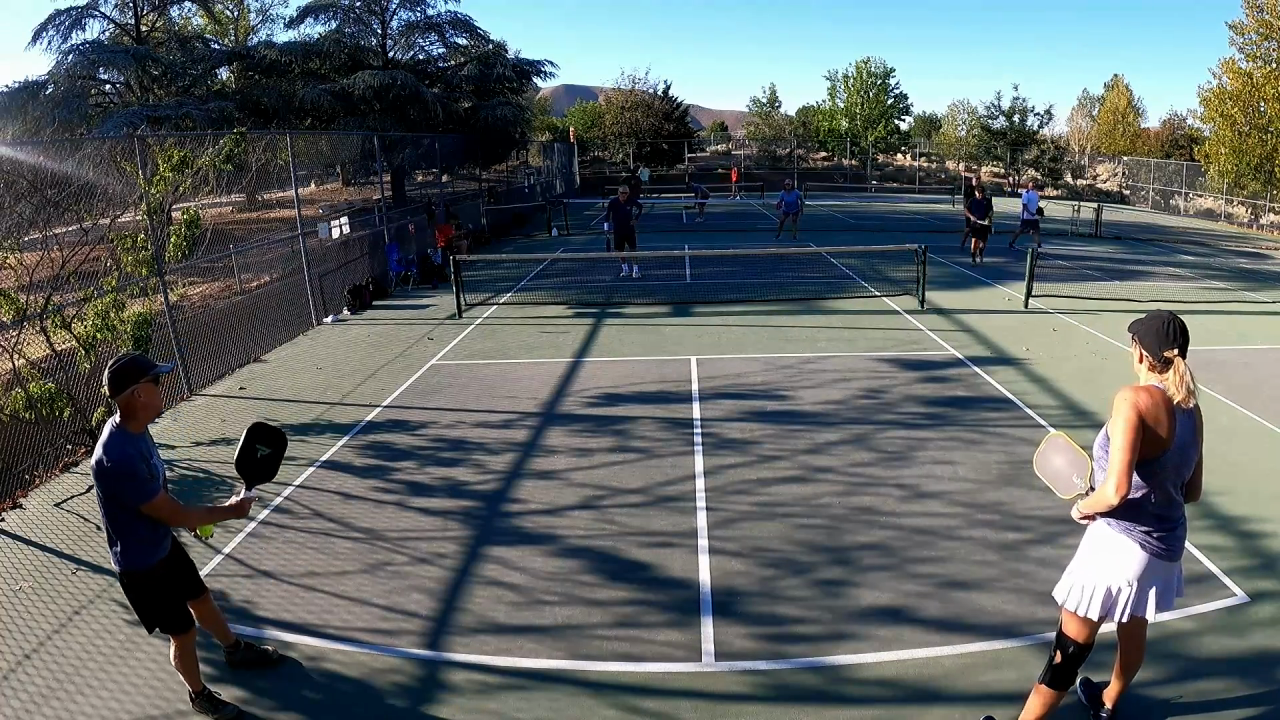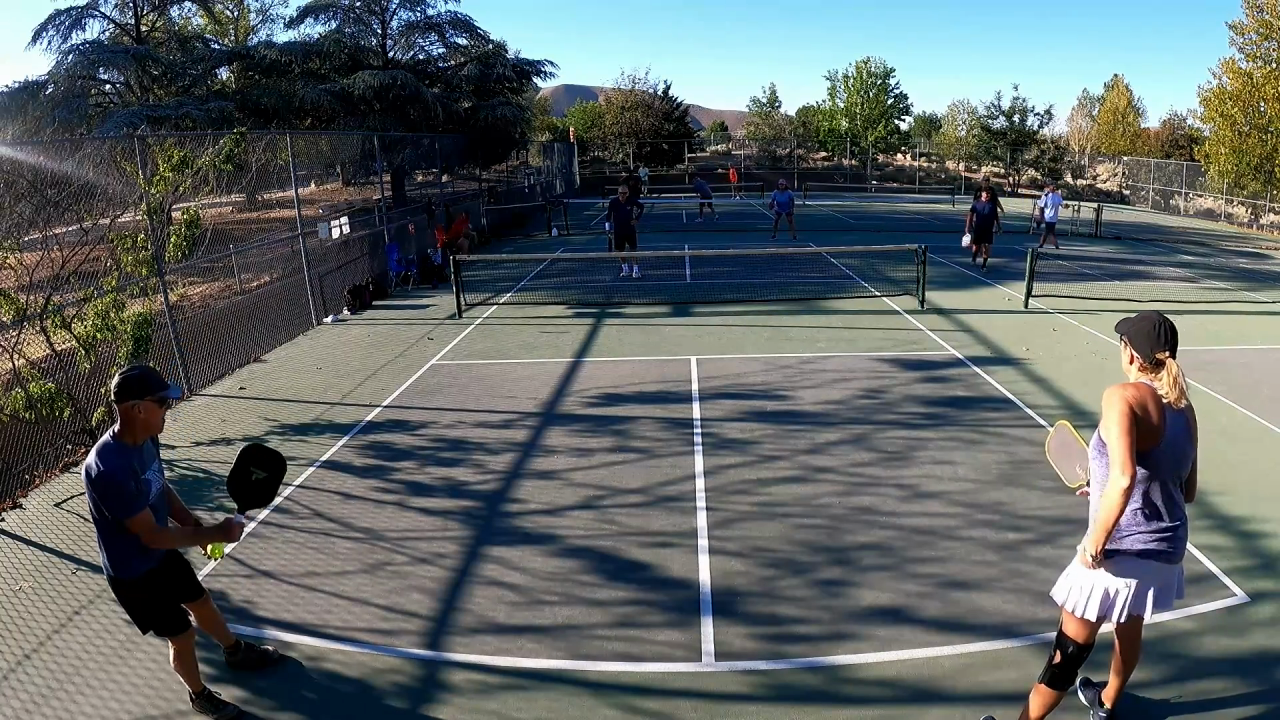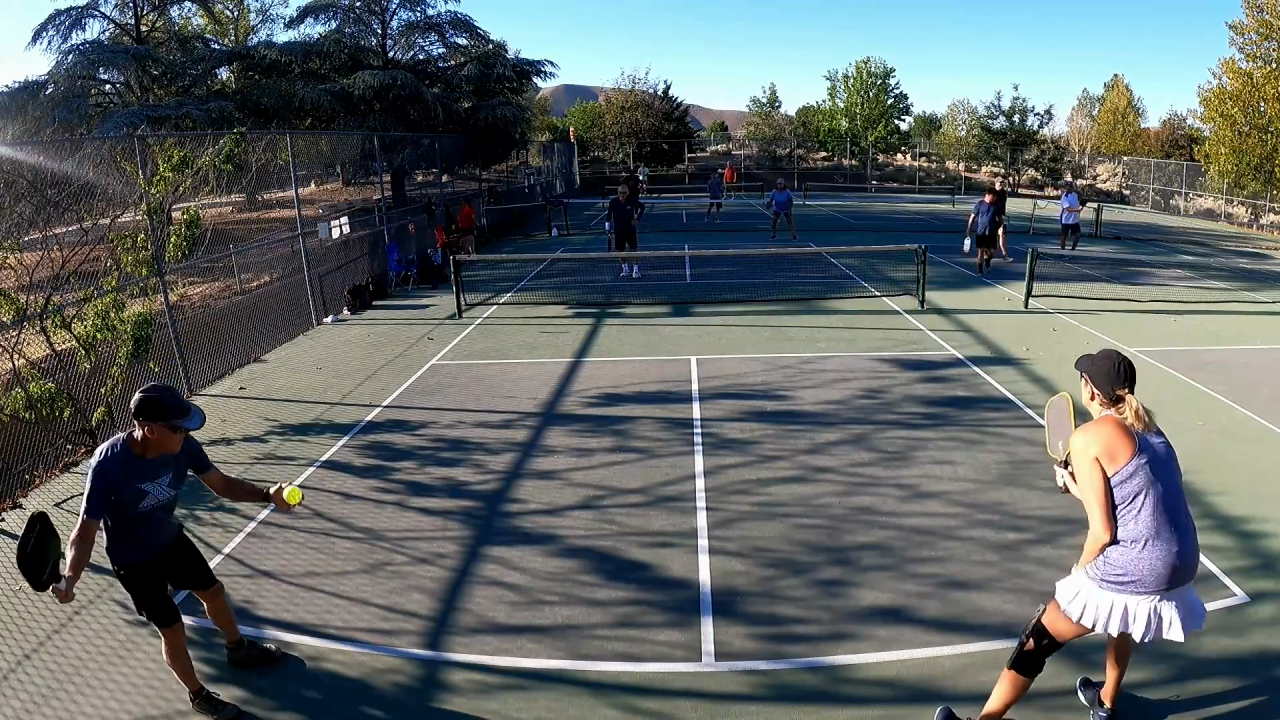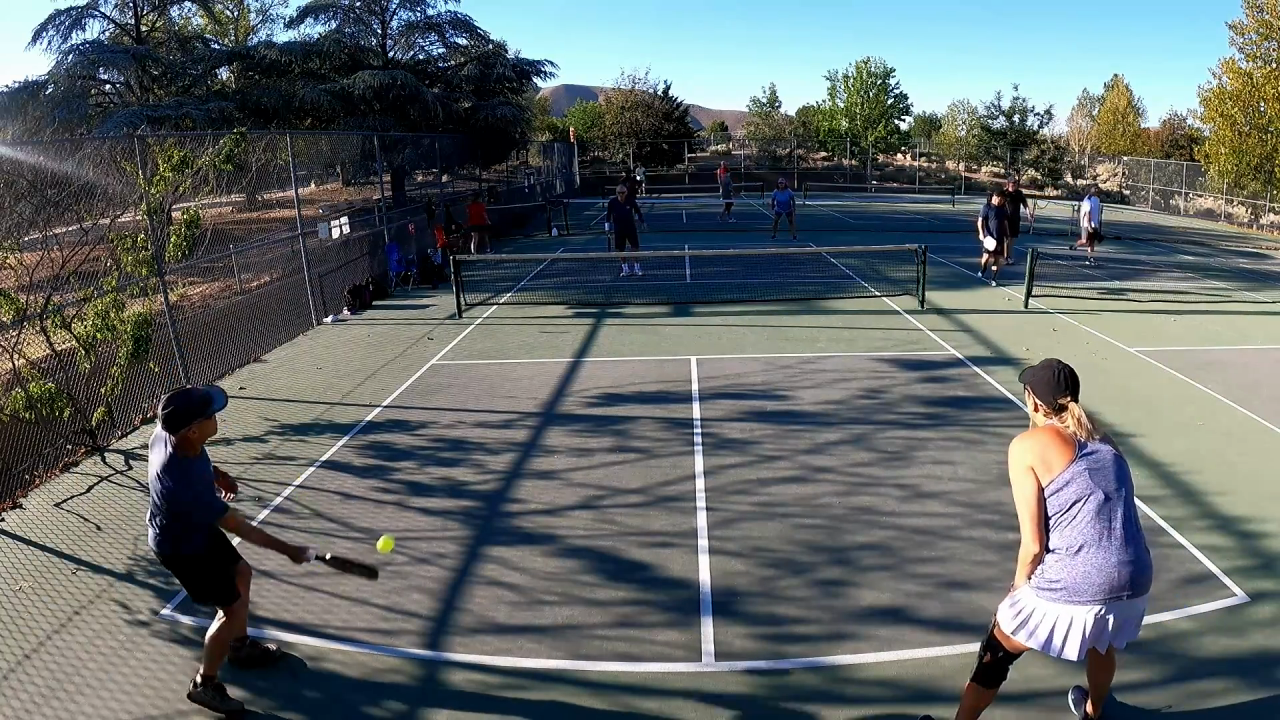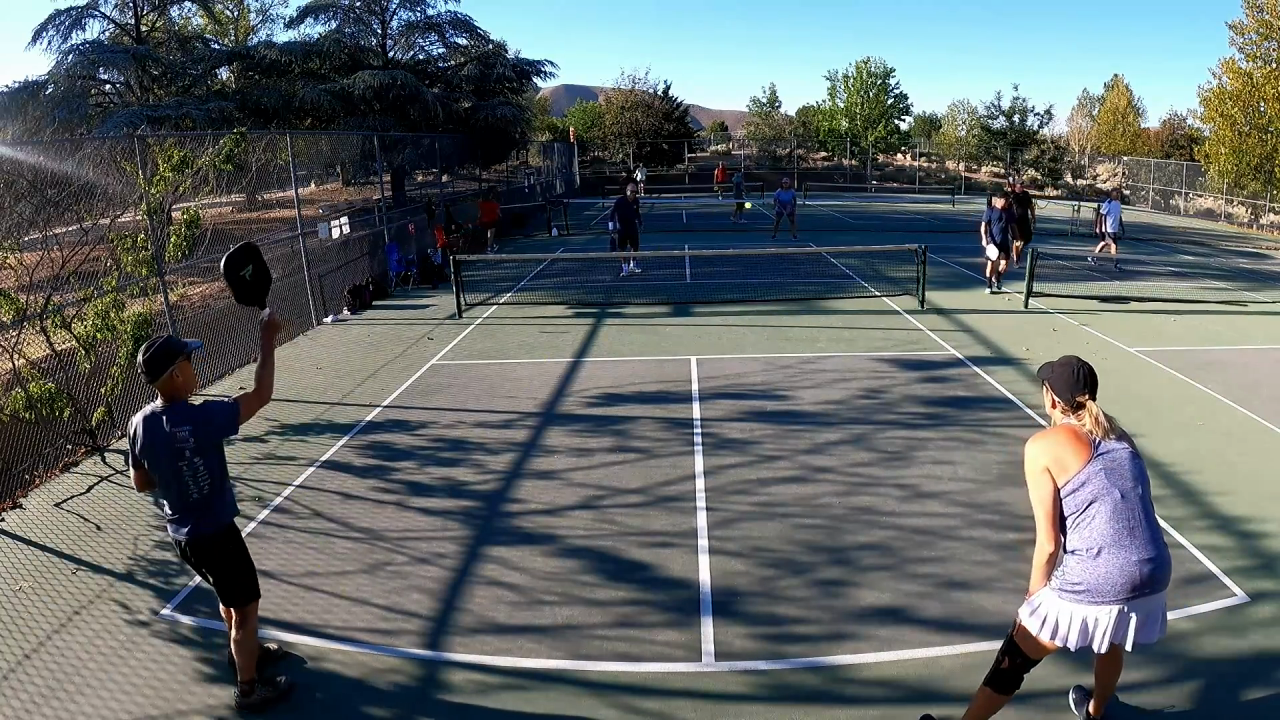
dt=0.5s
person 1, frame 1
left shoulder: (1133, 400)
right shoulder: (1190, 409)
left elbow: (1115, 491)
right elbow: (1191, 491)
left wrist: (1082, 506)
left hip: (1119, 544)
right hip: (1164, 547)
left knee: (1069, 648)
right knee: (1133, 631)
person 1, frame 2
left shoulder: (1122, 396)
right shoulder: (1183, 408)
left elbow: (1123, 480)
right elbow: (1188, 490)
left wrist: (1093, 544)
left hip: (1123, 550)
right hip: (1166, 549)
left knee: (1070, 649)
right knee: (1129, 626)
person 1, frame 3
left shoulder: (1089, 437)
right shoulder: (1151, 430)
left elbow: (1103, 532)
left wrist: (1080, 571)
right wrist: (1077, 486)
left hip: (1127, 575)
right hip: (1180, 568)
left knee: (1035, 642)
right knee: (1120, 620)
person 1, frame 4
left shoulder: (1027, 445)
right shoulder: (1101, 441)
left elbow: (1034, 544)
left wrist: (1018, 590)
left hip: (1073, 588)
right hip: (1133, 583)
left knee: (996, 652)
right knee: (1100, 637)
person 1, frame 5
left shoulder: (1043, 446)
right shoulder: (1119, 437)
left elbow: (1049, 543)
left wrist: (1035, 594)
left hip: (1092, 587)
right hip: (1152, 578)
left knee: (1013, 659)
right knee: (1112, 639)
person 2, frame 1
left shoulder: (135, 429)
right shoulder: (118, 457)
right elbow: (171, 514)
left wrist: (192, 515)
right wrist: (227, 511)
left hip: (163, 544)
right hip: (142, 565)
left knee: (201, 600)
right knee: (184, 632)
left ankle: (235, 649)
person 2, frame 2
left shoulder: (146, 438)
right shoulder: (108, 468)
right elbow: (151, 536)
left wrist: (196, 527)
right wrist: (215, 533)
left hip: (161, 552)
right hip: (132, 571)
left knee: (200, 601)
right knee: (182, 635)
left ankle: (235, 651)
person 2, frame 3
left shoulder: (181, 445)
right shoulder: (108, 465)
left elbow: (222, 483)
right elbow: (85, 529)
left wrist: (267, 496)
right wrist: (70, 578)
left hip: (170, 537)
right hip: (132, 559)
left knee: (214, 592)
right knee: (174, 630)
left ankle: (239, 649)
person 2, frame 4
left shoulder: (164, 433)
right shoulder: (188, 484)
right elbow: (235, 525)
left wrist: (213, 472)
right wrist: (286, 549)
left hip: (190, 530)
right hip: (178, 548)
left knee: (240, 574)
right knee: (233, 608)
left ankle: (239, 646)
right ankle: (204, 685)
person 2, frame 5
left shoulder: (140, 424)
right shoulder: (201, 420)
left elbow: (140, 483)
right elbow: (261, 395)
right wrist: (267, 339)
left hip: (181, 533)
right hip: (215, 532)
left knee: (230, 595)
right knee: (246, 608)
left ankle: (246, 650)
right ankle: (249, 688)
